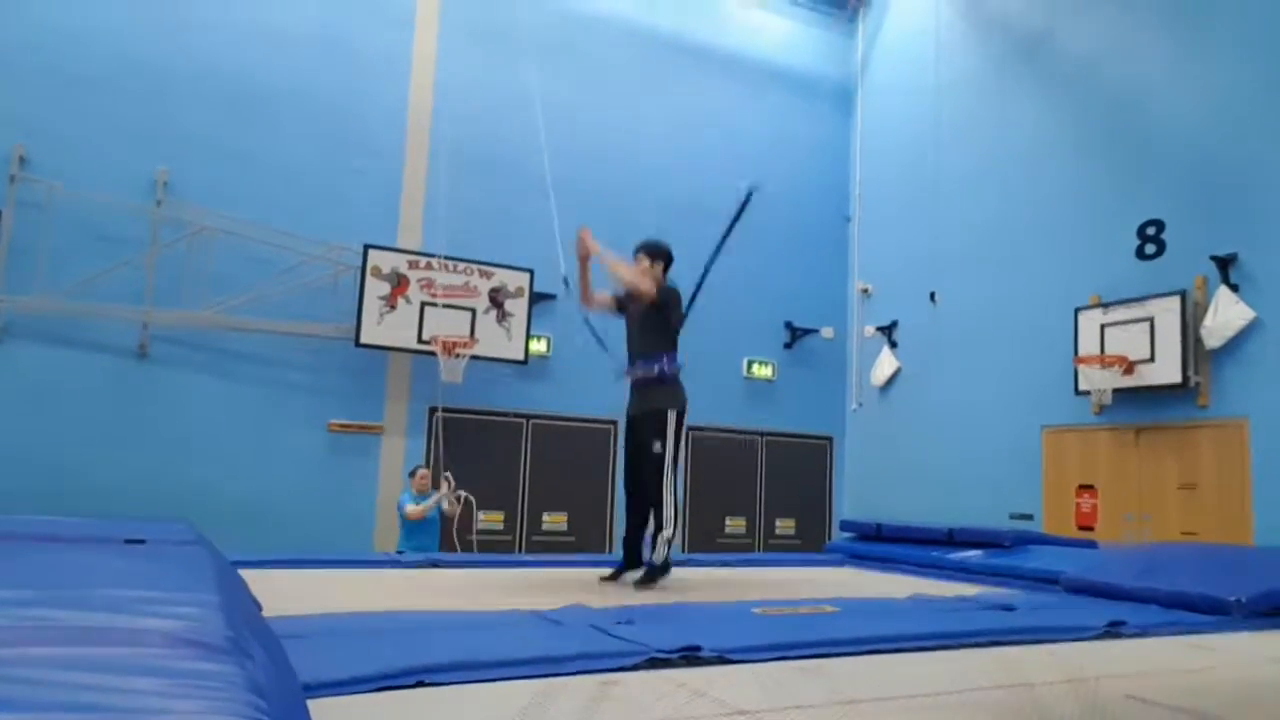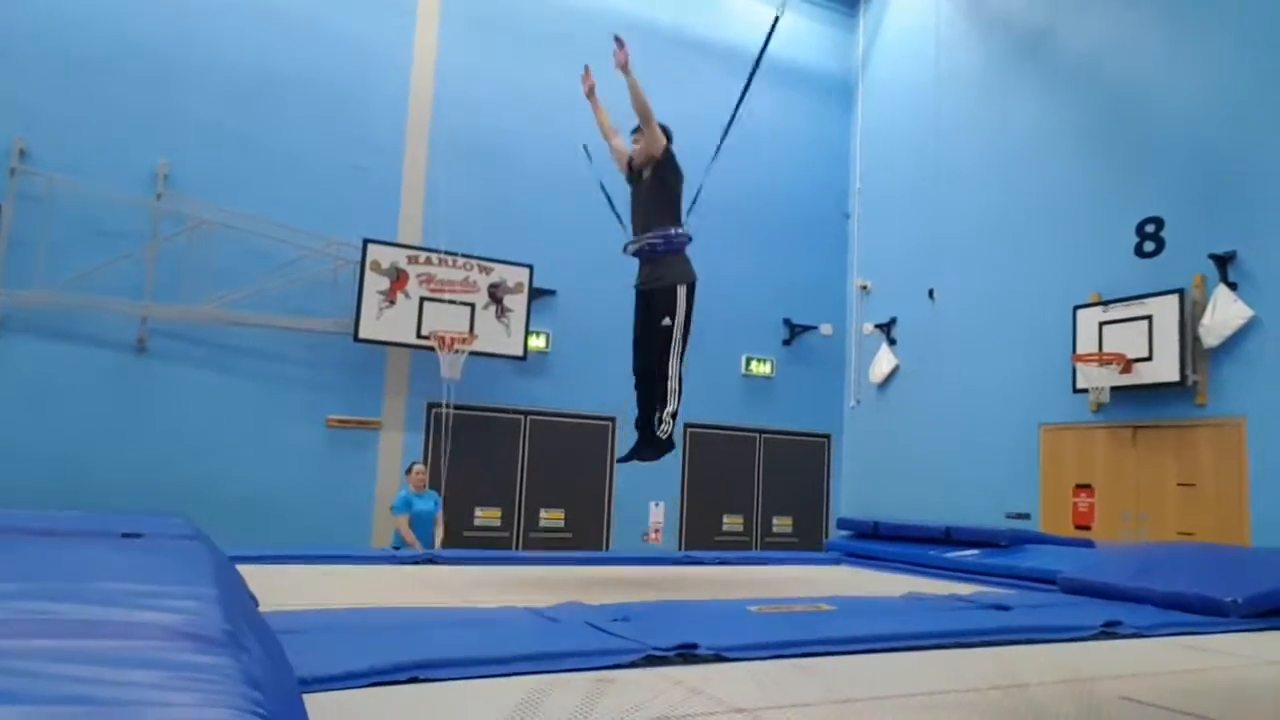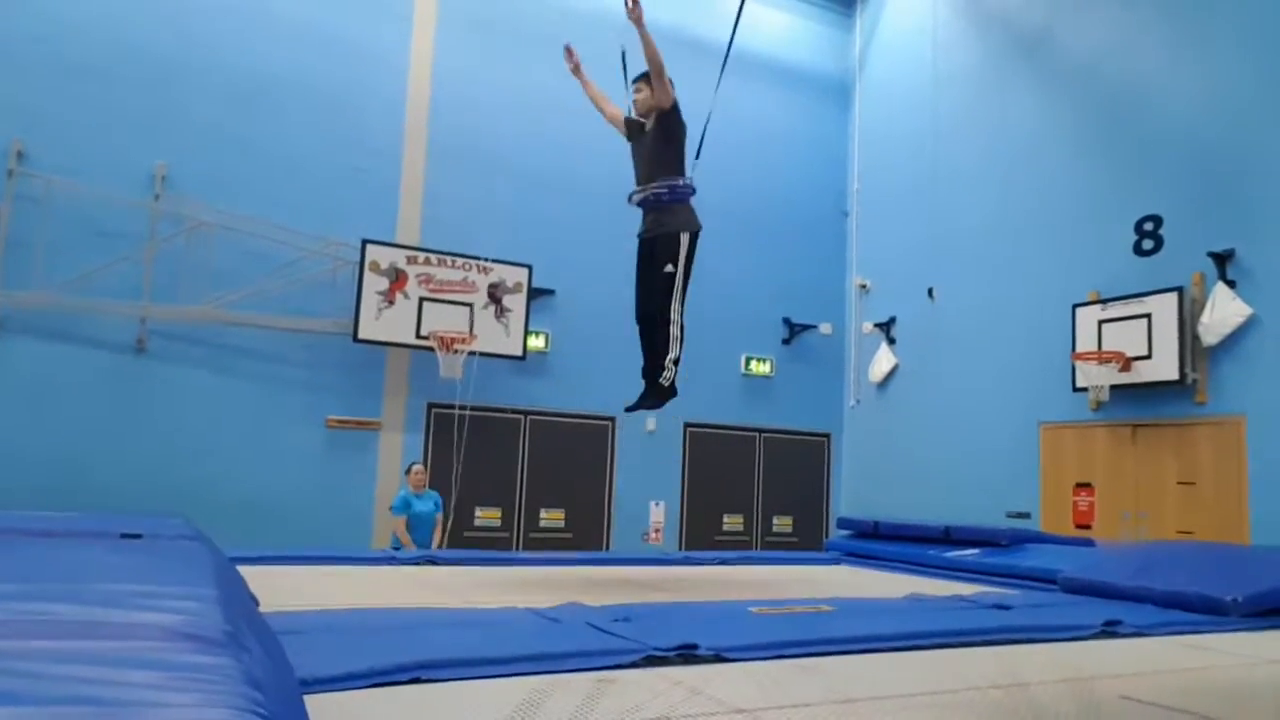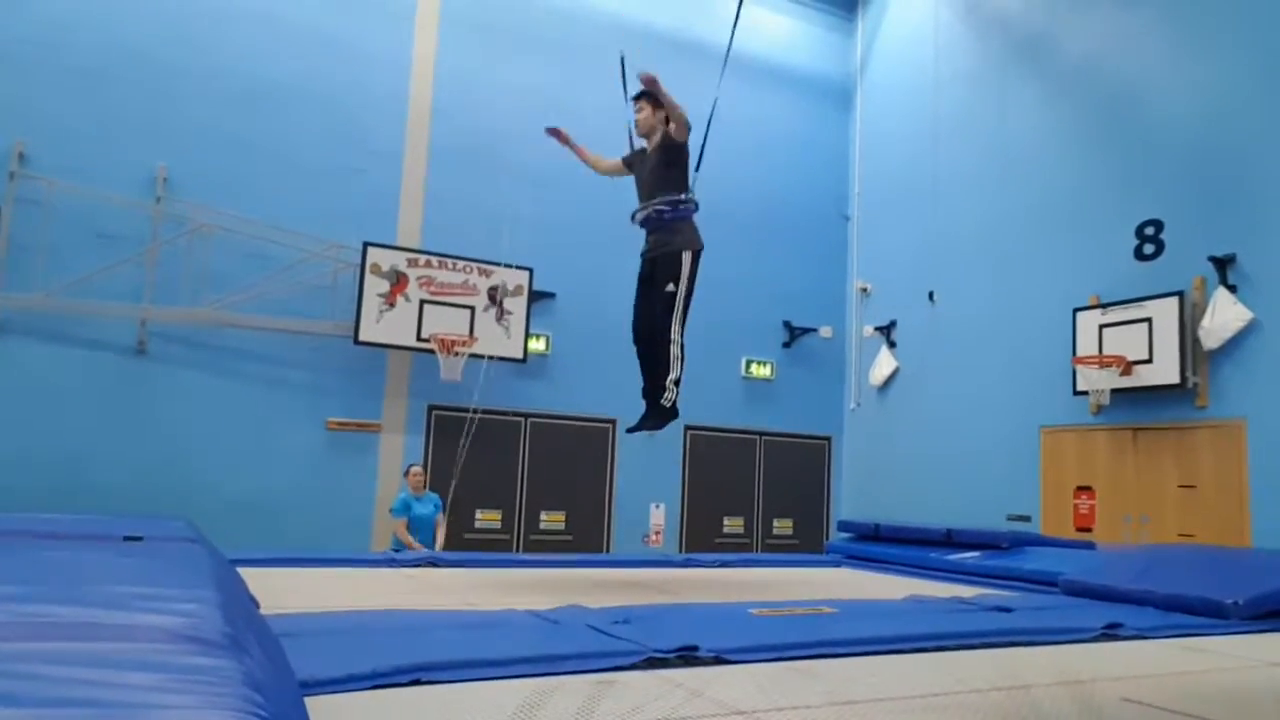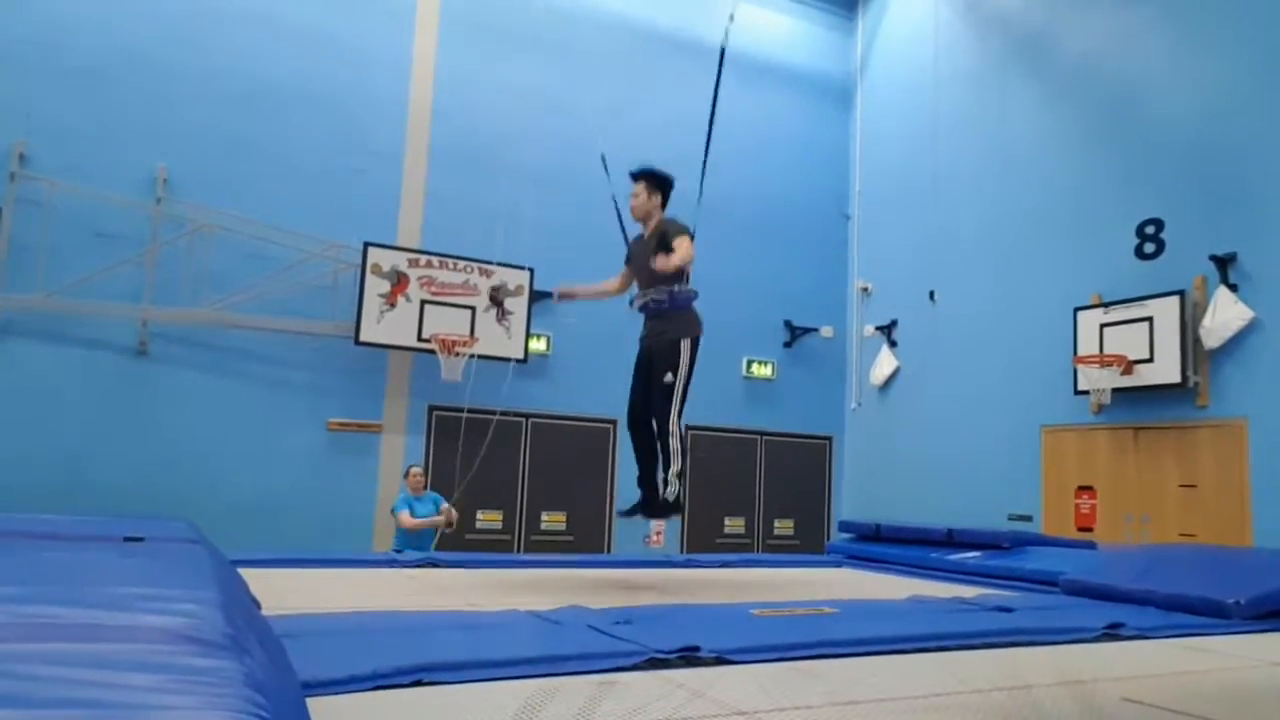
dt=0.2s
person 1, frame 1
left shoulder: (667, 296)
right shoulder: (633, 304)
left elbow: (637, 284)
right elbow: (590, 301)
left wrist: (602, 254)
right wrist: (585, 266)
left hip: (664, 403)
right hip: (639, 403)
left knee: (659, 486)
right knee: (634, 487)
left ankle: (660, 559)
right ankle: (631, 557)
person 1, frame 2
left shoulder: (667, 170)
right shoulder: (636, 175)
left elbow: (647, 119)
right elbow: (610, 135)
left wrist: (626, 72)
right wrist: (592, 96)
left hip: (673, 276)
right hip: (647, 277)
left knee: (667, 358)
right knee: (644, 362)
left ankle: (664, 430)
right ankle: (646, 433)
person 1, frame 3
left shoulder: (671, 121)
right shoulder: (637, 130)
left elbow: (663, 75)
right elbow: (606, 109)
right wrist: (579, 73)
left hip: (677, 226)
right hip: (650, 227)
left knee: (669, 306)
right knee: (646, 311)
left ankle: (666, 380)
right ankle: (652, 383)
person 1, frame 4
left shoulder: (673, 142)
right shoulder: (640, 156)
left elbow: (681, 119)
right elbow: (606, 167)
left wrist: (658, 90)
right wrist: (570, 144)
left hip: (679, 245)
right hip: (653, 248)
left knee: (668, 328)
right knee: (642, 331)
left ankle: (667, 403)
right ankle: (654, 405)
person 1, frame 5
left shoulder: (670, 228)
right shoulder: (638, 241)
left elbow: (688, 252)
right elbow: (619, 283)
left wrist: (671, 262)
right wrist: (578, 292)
left hip: (677, 330)
right hip: (652, 333)
left knee: (666, 415)
right knee: (636, 415)
left ankle: (672, 495)
right ankle: (649, 493)
